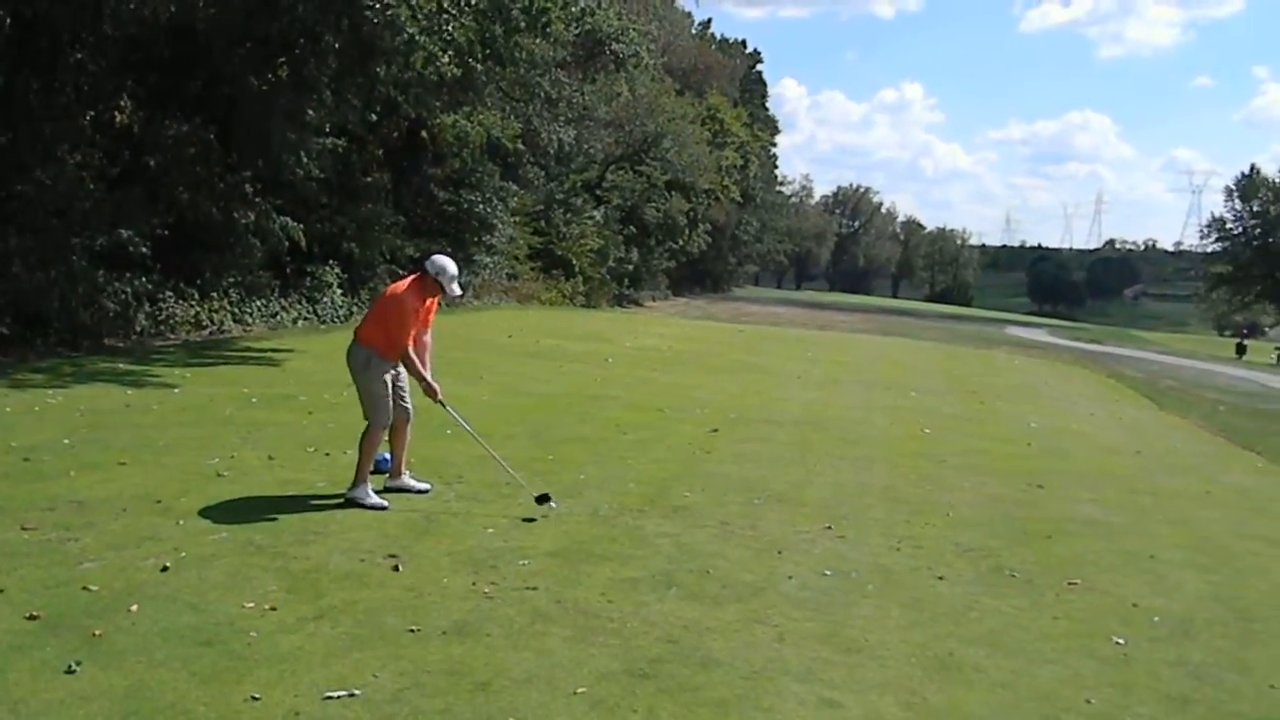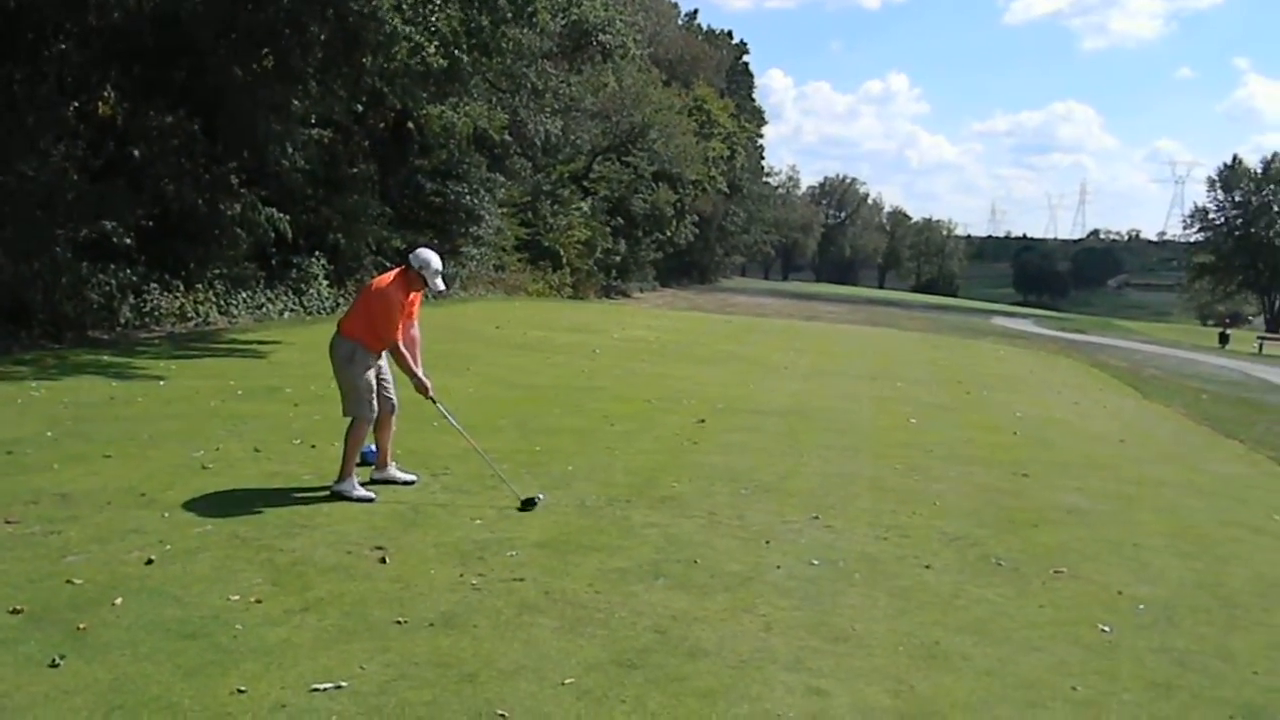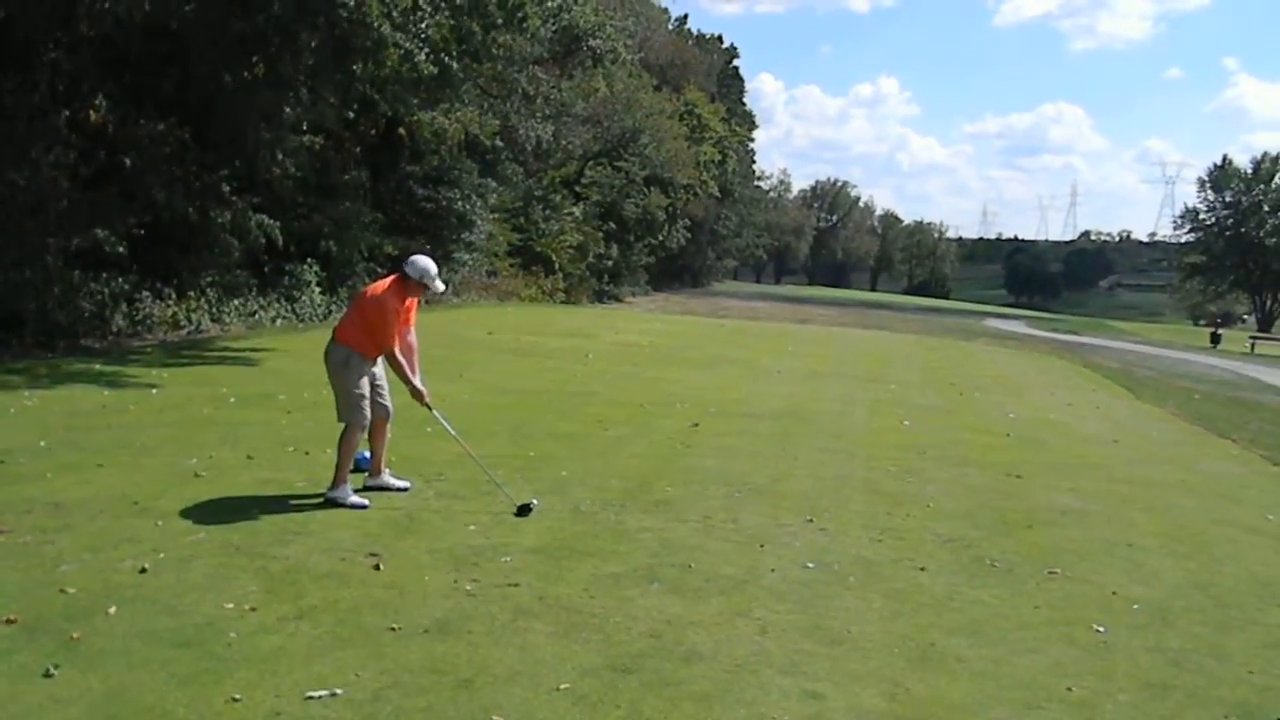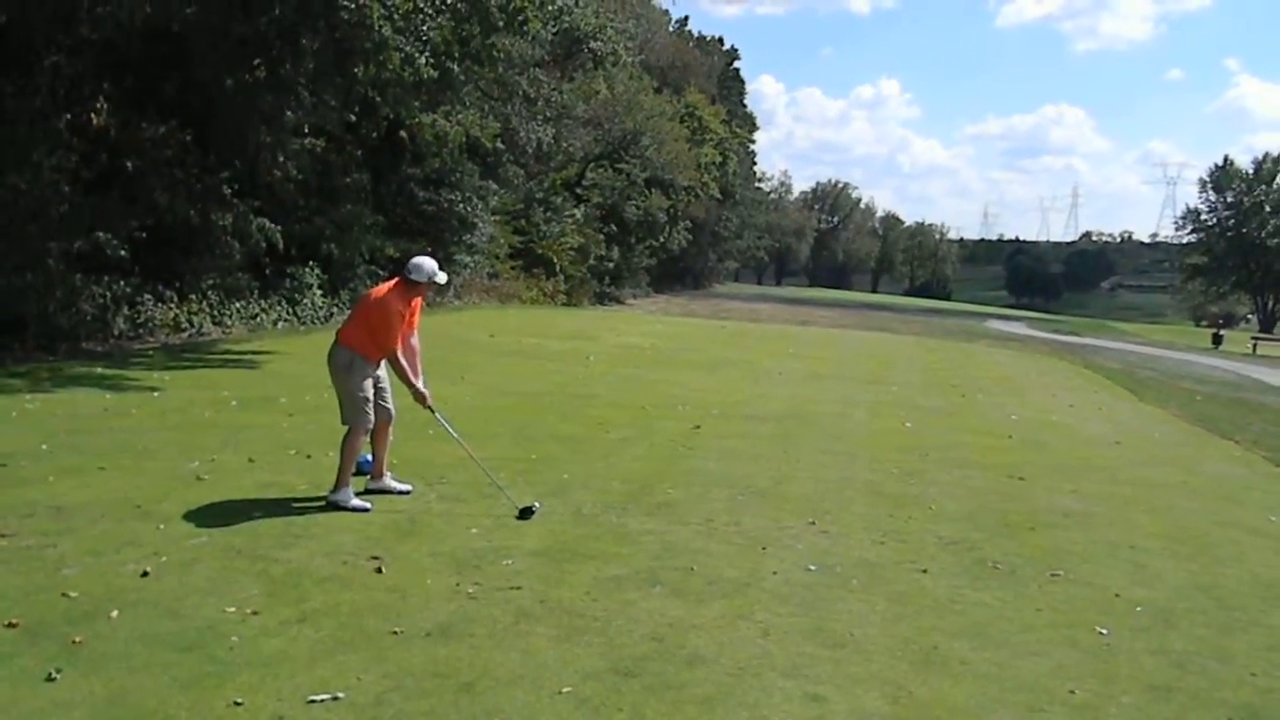
dt=0.4s
person 1, frame 1
left shoulder: (430, 295)
right shoulder: (403, 298)
left elbow: (423, 335)
right elbow: (405, 350)
left wrist: (427, 376)
right wrist: (425, 382)
left hip: (390, 357)
right hip: (369, 356)
left knee: (403, 416)
right knee: (381, 420)
left ankle: (397, 476)
right ankle: (359, 487)
person 1, frame 2
left shoulder: (413, 287)
right shoulder: (389, 292)
left elbow: (411, 328)
right elbow: (395, 345)
left wrist: (419, 370)
right wrist: (416, 378)
left hip: (373, 349)
right hip: (352, 349)
left knee: (388, 407)
right knee: (366, 414)
left ankle: (383, 468)
right ankle: (345, 481)
person 1, frame 3
left shoulder: (409, 294)
right shoulder: (384, 299)
left elbow: (408, 335)
right elbow: (392, 352)
left wrist: (416, 377)
right wrist: (412, 385)
left hip: (369, 355)
right hip: (347, 356)
left knee: (382, 413)
right knee: (359, 420)
left ankle: (377, 474)
right ankle: (338, 487)
person 1, frame 4
left shoulder: (413, 297)
right shoulder: (389, 303)
left elbow: (410, 338)
right elbow: (394, 354)
left wrist: (419, 379)
right wrist: (415, 389)
left hip: (372, 358)
right hip: (350, 358)
left knee: (385, 417)
right knee: (362, 422)
left ankle: (378, 477)
right ankle: (340, 491)
